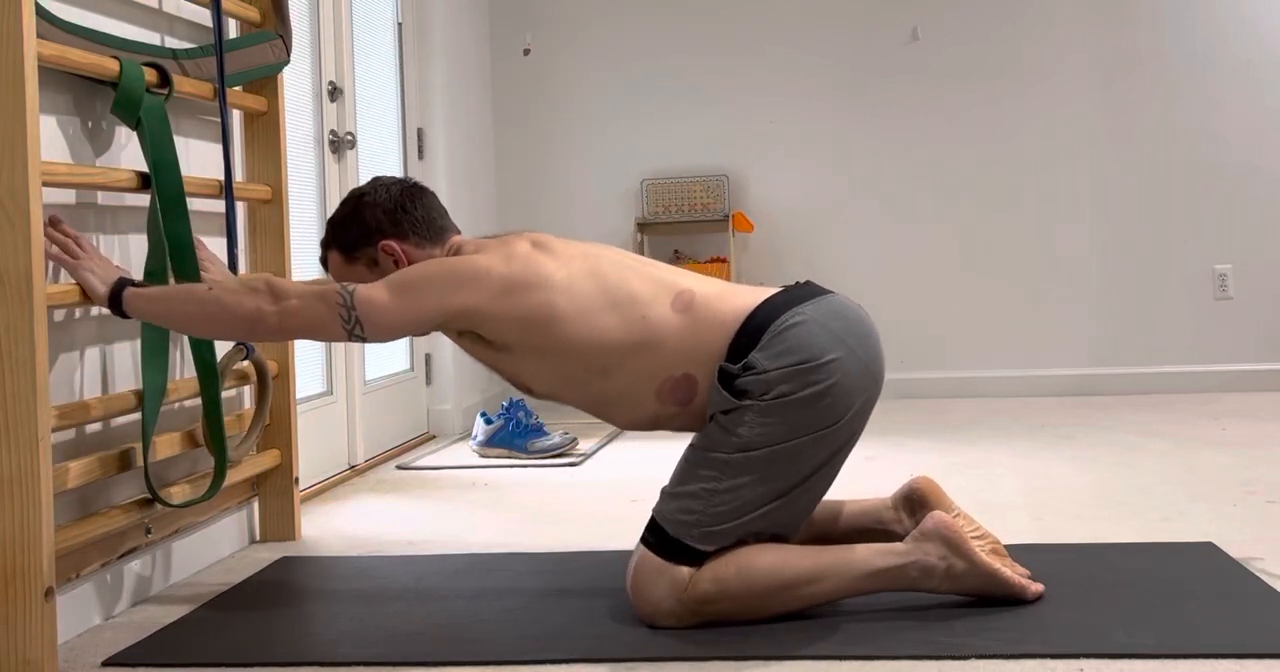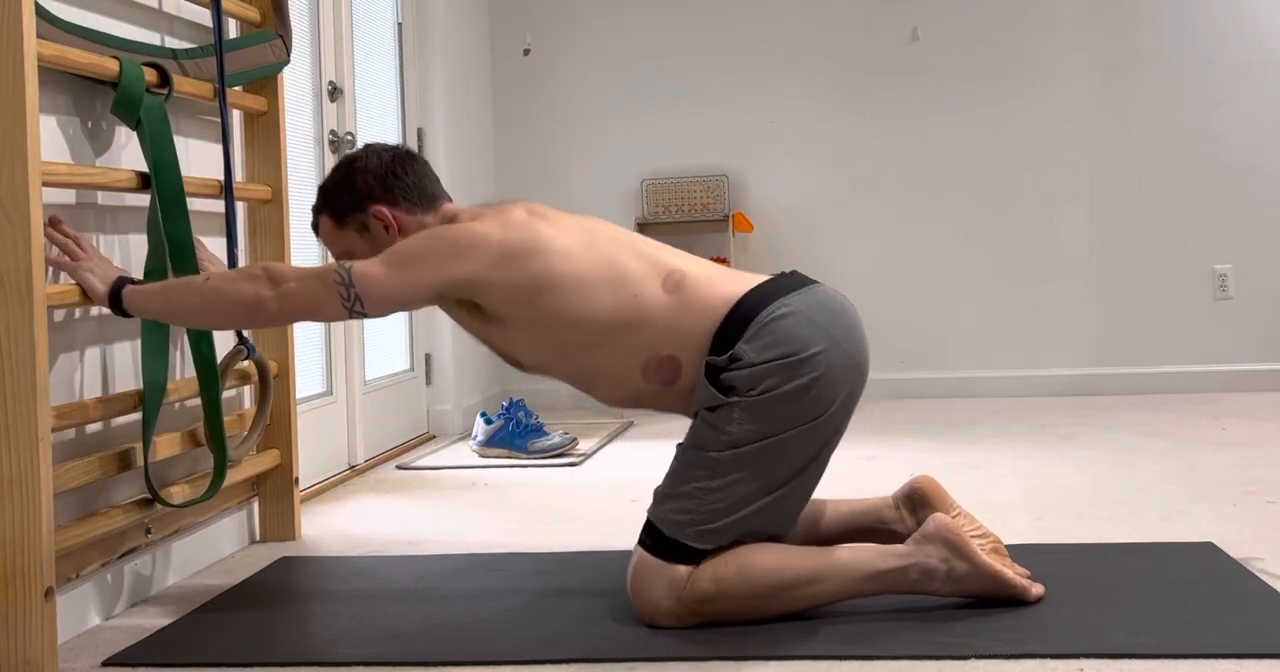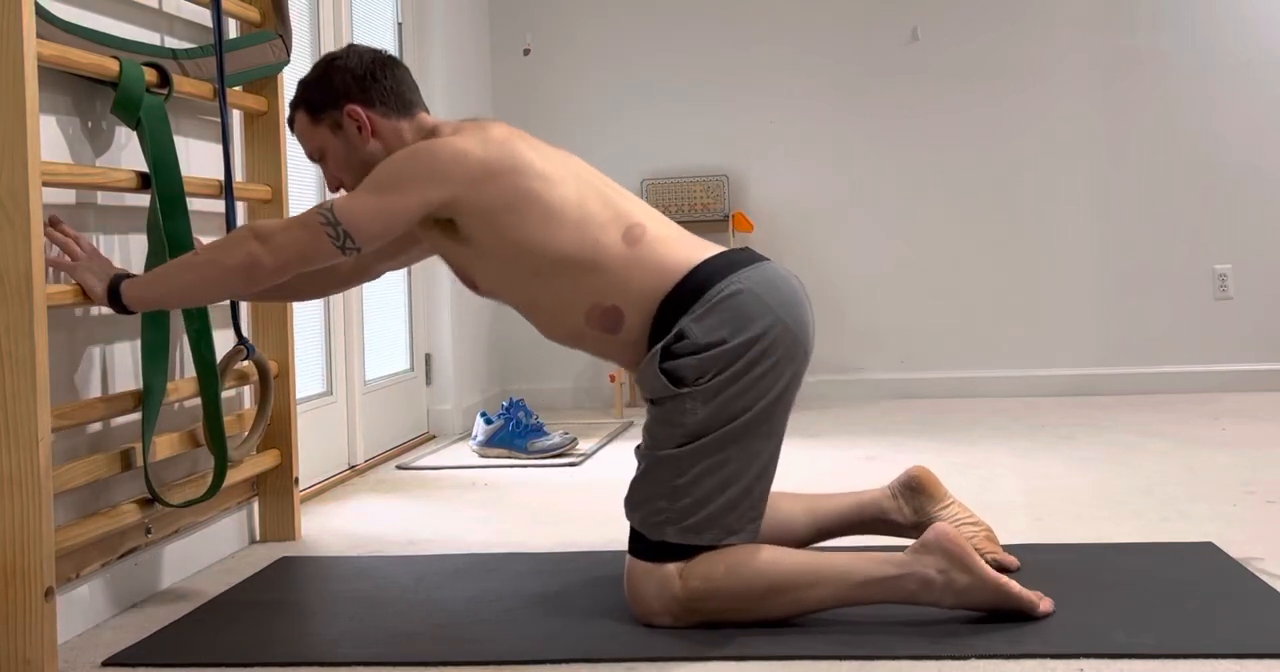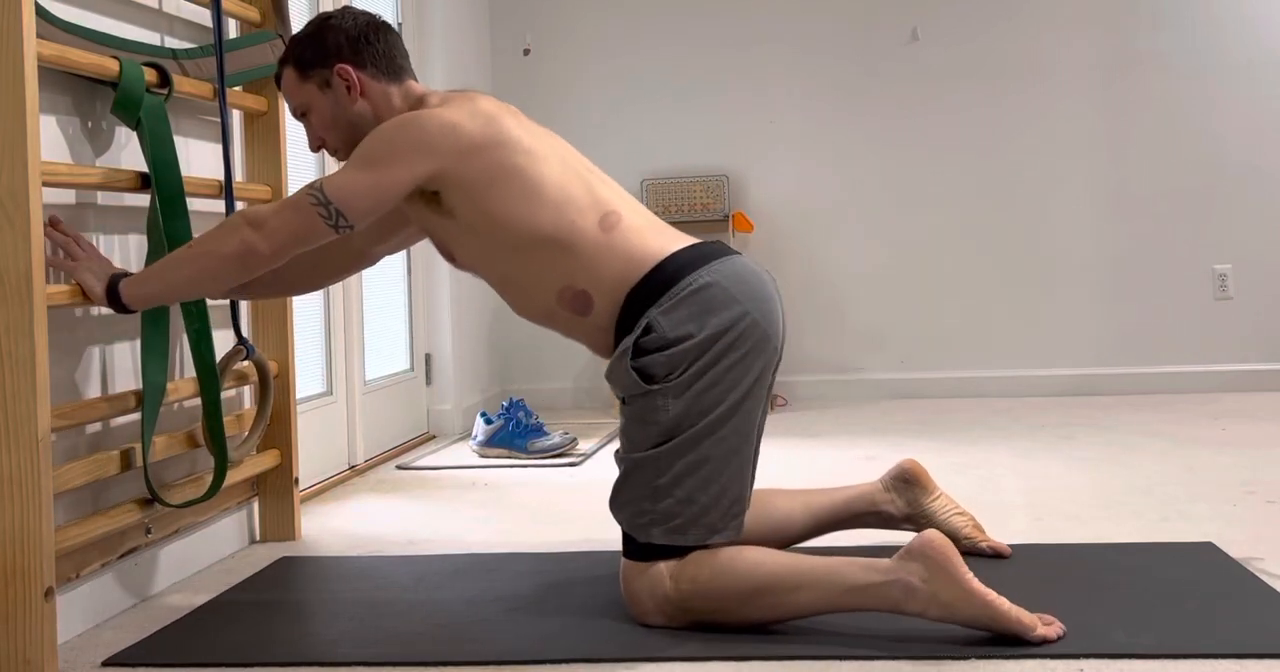
dt=0.4s
person 1, frame 1
left shoulder: (460, 283)
right shoulder: (505, 258)
left elbow: (278, 309)
left wrist: (120, 291)
right wrist: (223, 290)
left hip: (799, 363)
right hip: (823, 334)
left knee: (664, 587)
right knee: (719, 541)
left ankle: (918, 560)
right ankle: (902, 512)
person 1, frame 2
left shoulder: (456, 248)
right shoulder: (492, 235)
left elbow: (280, 295)
left wrist: (124, 291)
right wrist: (222, 287)
left hip: (781, 354)
right hip: (806, 326)
left knee: (665, 588)
right knee: (717, 541)
left ankle: (923, 562)
right ankle: (901, 510)
person 1, frame 3
left shoulder: (432, 160)
right shoulder: (457, 182)
left elbow: (275, 251)
right elbow: (337, 266)
left wrist: (126, 288)
right wrist: (215, 282)
left hip: (724, 325)
right hip: (747, 305)
left knee: (665, 588)
right knee: (710, 537)
left ankle: (923, 569)
right ankle: (897, 503)
person 1, frame 4
left shoulder: (424, 131)
right shoulder: (439, 163)
left elbow: (269, 234)
right elbow: (336, 254)
left wrist: (126, 289)
right wrist: (207, 282)
left hip: (693, 320)
right hip: (721, 297)
left knee: (659, 588)
right knee: (699, 537)
left ankle: (911, 576)
right ankle: (890, 497)
